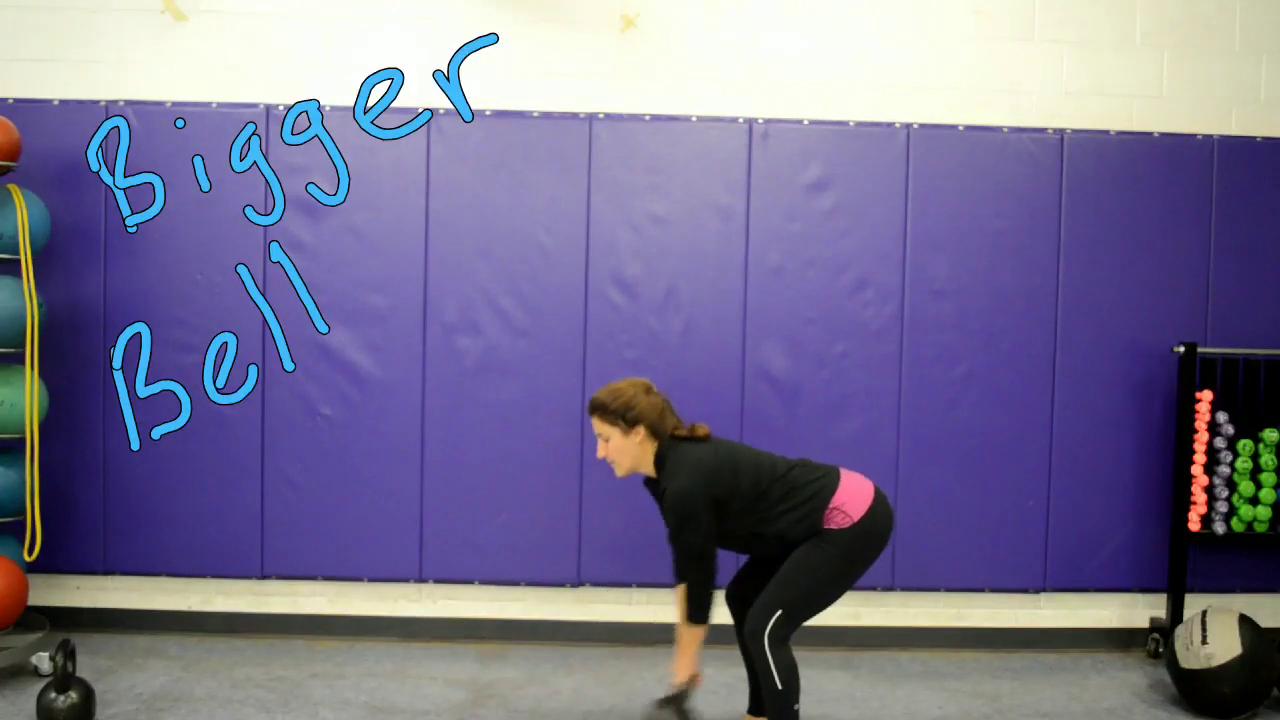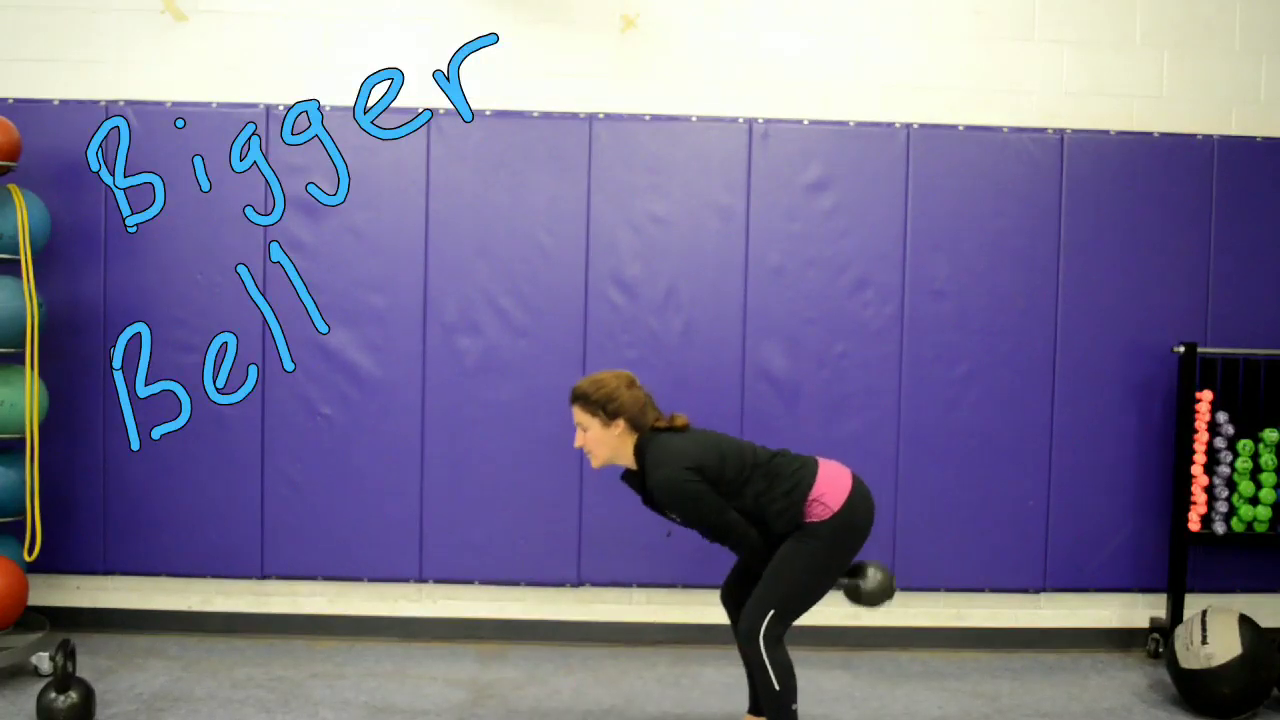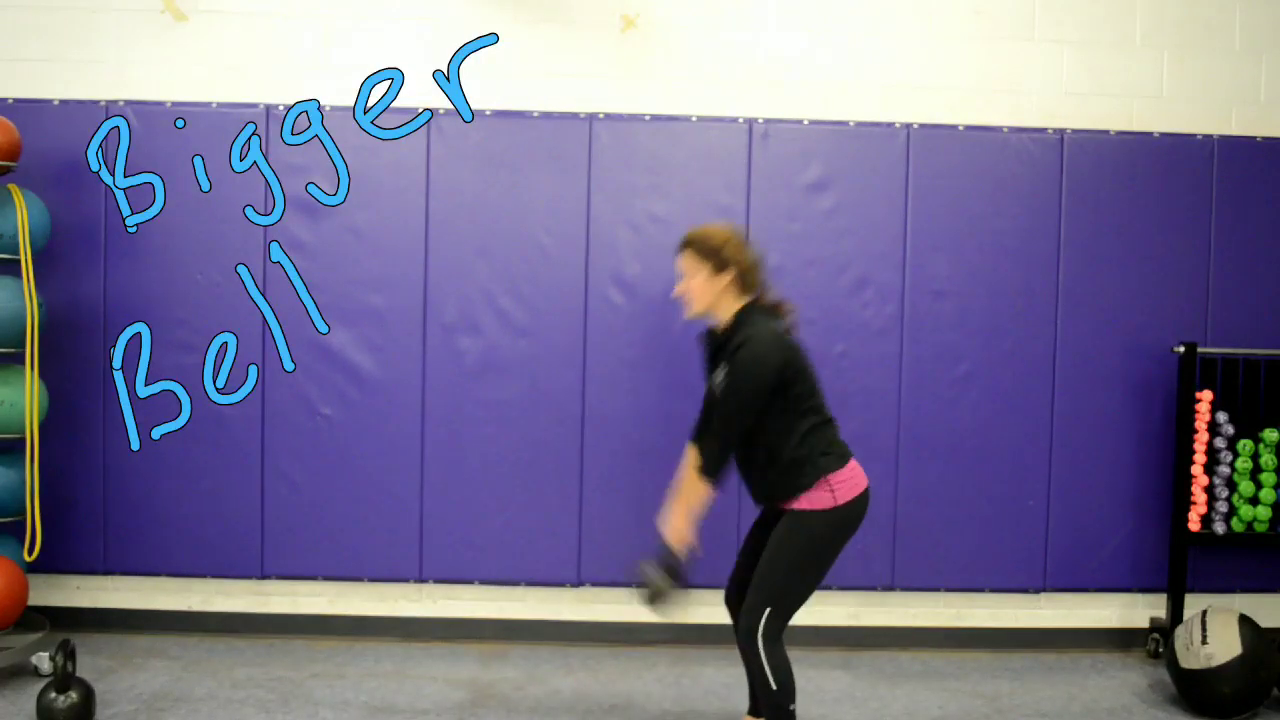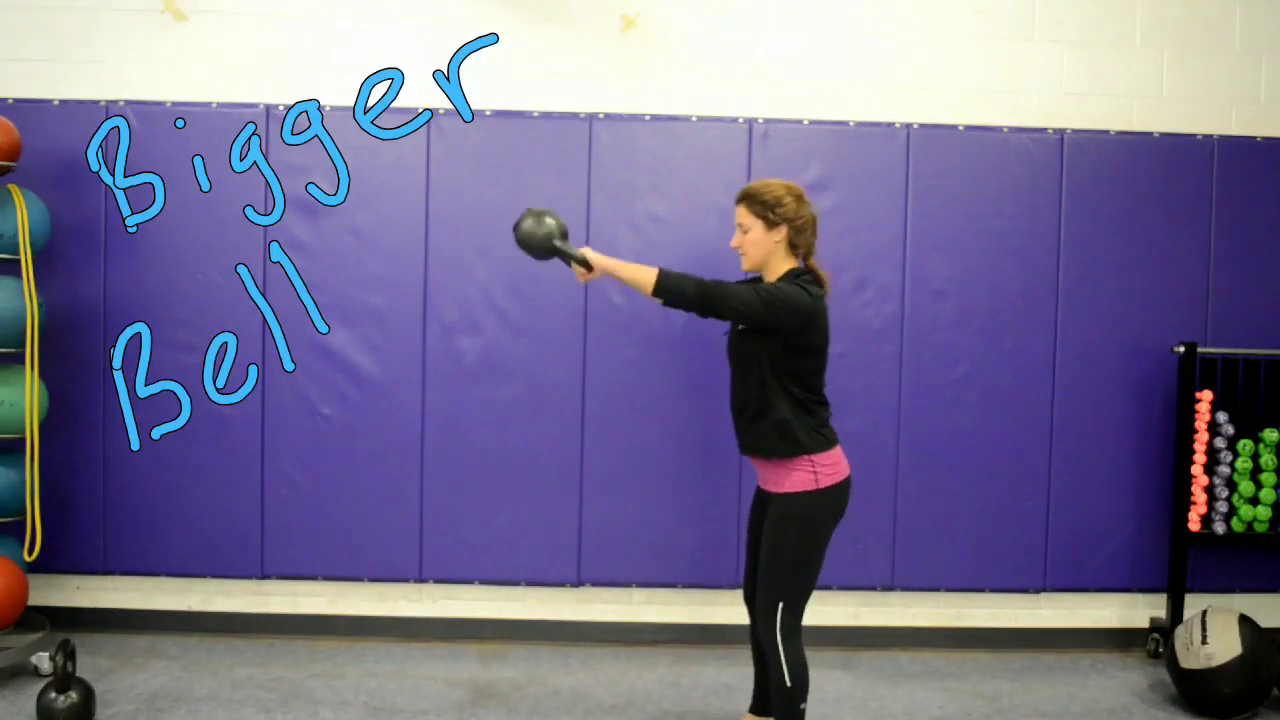
dt=0.4s
person 1, frame 1
left shoulder: (686, 483)
right shoulder: (673, 466)
left elbow: (700, 575)
right elbow: (689, 566)
left wrist: (687, 658)
right wrist: (685, 648)
left hip: (853, 520)
right hip: (829, 513)
left knee: (766, 627)
right knee: (743, 598)
person 1, frame 2
left shoulder: (669, 473)
right shoulder: (653, 460)
left elbow: (738, 535)
right elbow: (736, 527)
left wrist: (784, 583)
left hip: (835, 511)
right hip: (815, 505)
left knee: (758, 628)
right knee: (738, 597)
person 1, frame 3
left shoulder: (760, 346)
right shoulder: (727, 339)
left elbow: (727, 437)
right elbow: (710, 431)
left wrist: (685, 517)
right wrist: (677, 506)
left hip: (827, 499)
right hip: (793, 496)
left knee: (759, 624)
right knee: (740, 602)
person 1, frame 4
left shoulder: (793, 303)
right shoulder: (769, 294)
left elbow: (701, 295)
right elbow: (706, 295)
left wrist: (606, 263)
right wrist: (604, 266)
left hip: (809, 483)
right hip: (779, 479)
left knee: (777, 618)
right knee: (759, 600)
